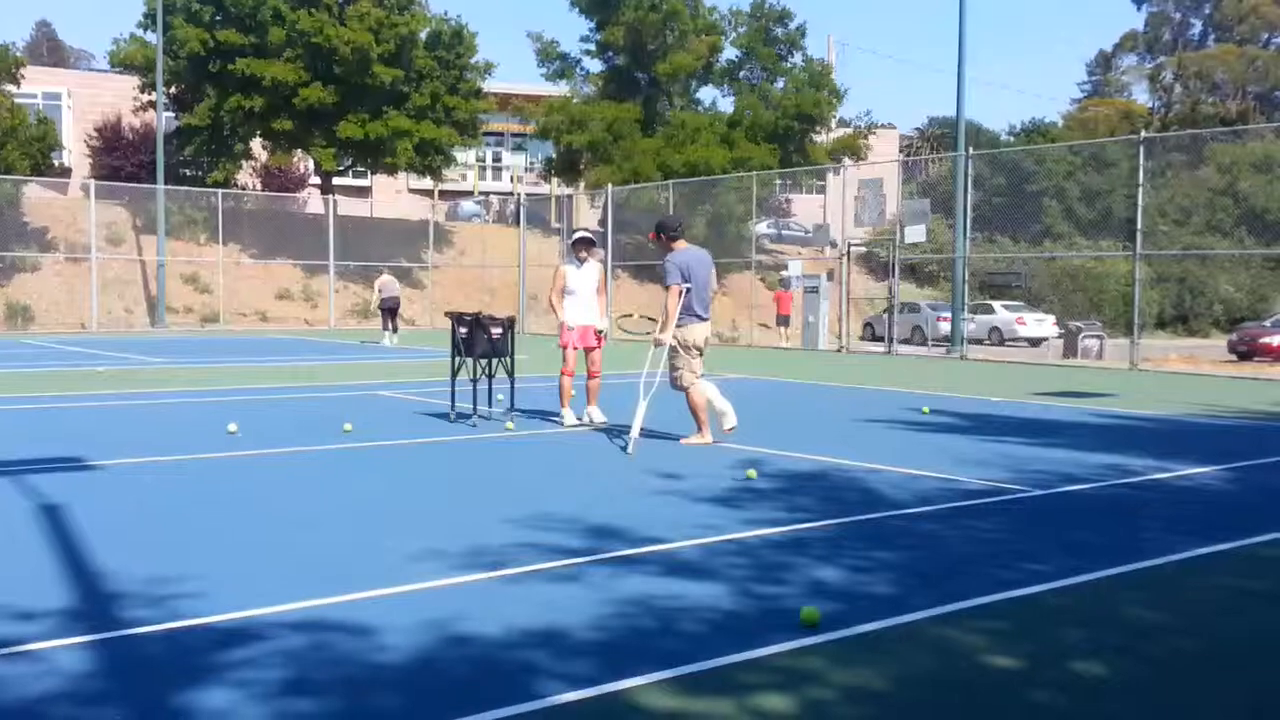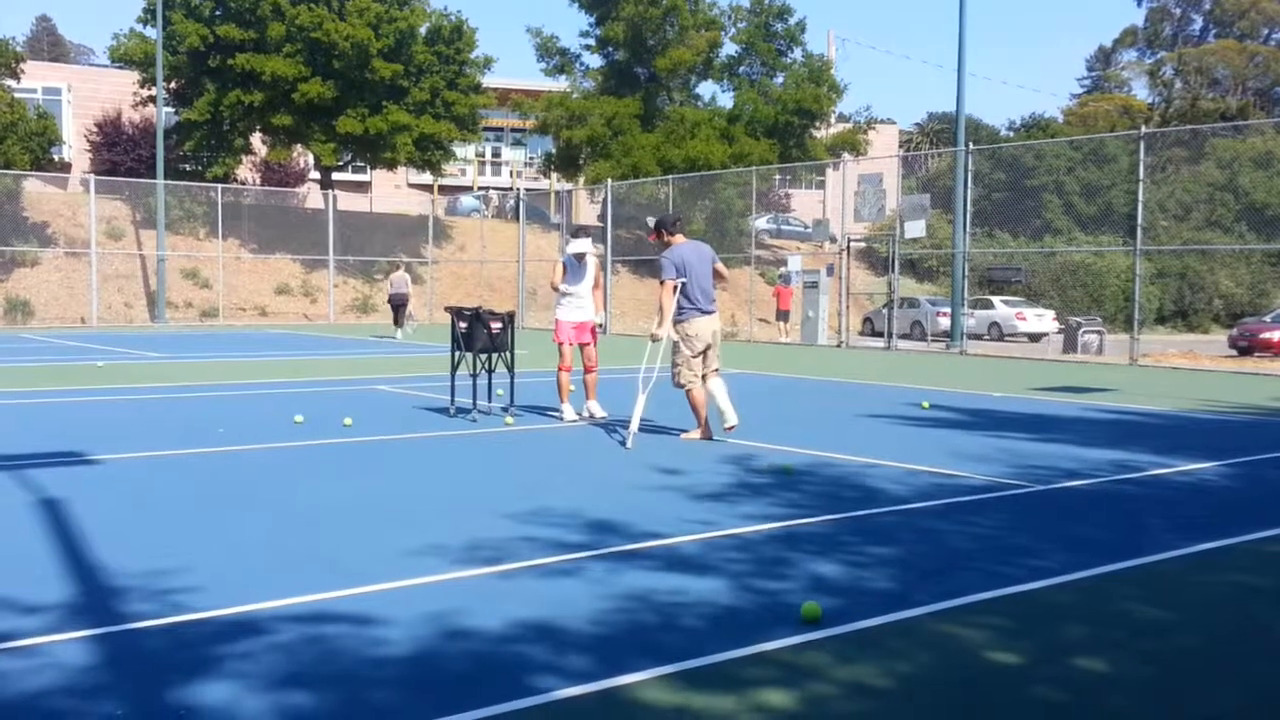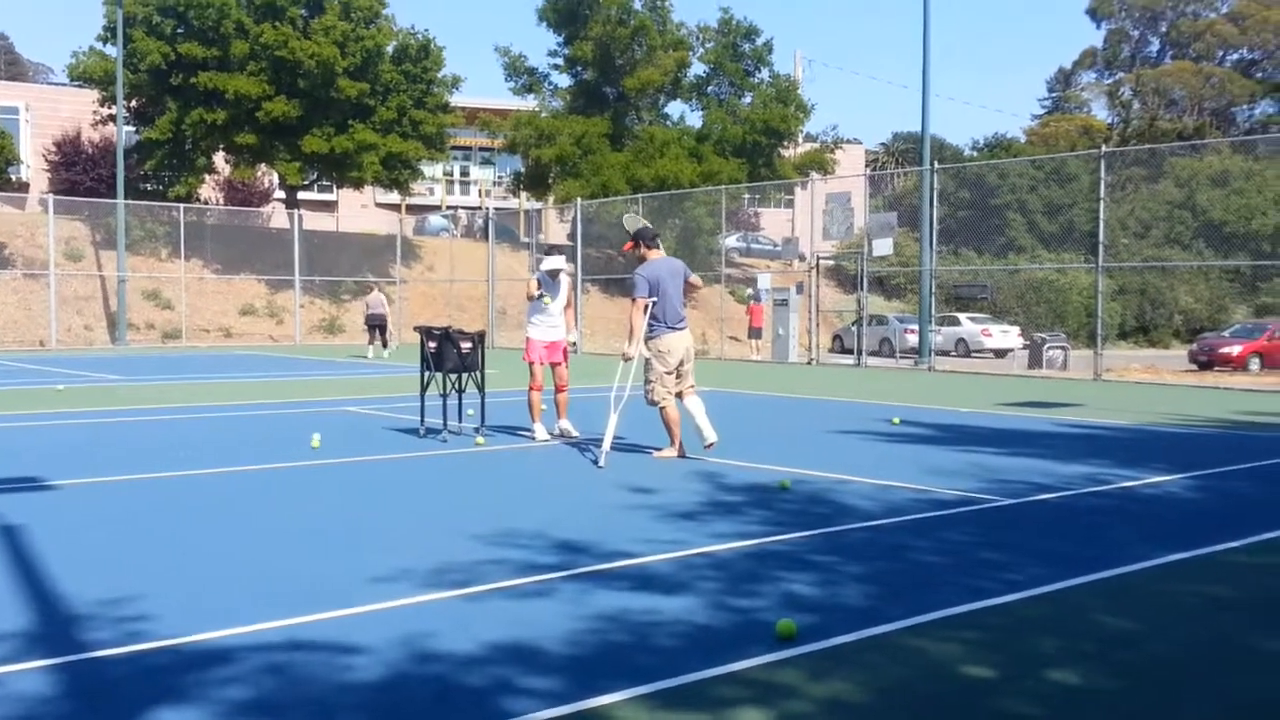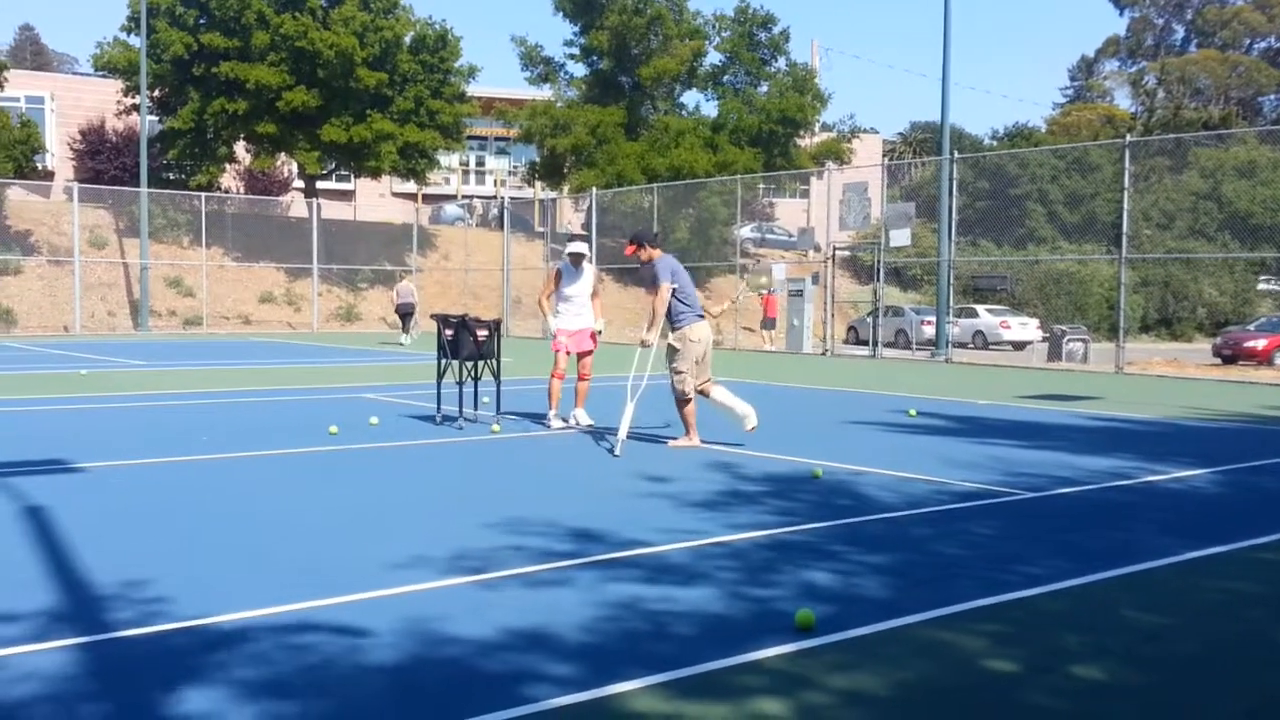
dt=0.7s
person 1, frame 1
left shoulder: (672, 260)
right shoulder: (704, 253)
left elbow: (673, 297)
right elbow: (713, 289)
left wrist: (666, 331)
left hip: (686, 328)
right hip: (704, 324)
left knee: (689, 383)
right knee: (695, 376)
left ankle: (703, 433)
right ankle: (724, 411)
person 1, frame 2
left shoulder: (668, 256)
right shoulder: (704, 248)
left elbow: (667, 292)
right elbow: (724, 275)
left wrist: (663, 325)
left hip: (690, 324)
right hip: (712, 319)
left knee: (690, 380)
right knee: (710, 372)
left ankle: (703, 429)
right ankle: (727, 411)
person 1, frame 3
left shoulder: (642, 273)
right shoulder: (678, 264)
left elbow: (638, 310)
right elbow: (698, 284)
left wrist: (632, 345)
left hip: (662, 341)
right hip: (684, 336)
left knee: (664, 397)
right knee: (686, 389)
left ankle: (676, 447)
right ankle: (705, 428)
person 1, frame 4
left shoulder: (660, 264)
right shoulder: (669, 262)
left elbow: (662, 298)
right elbow: (689, 292)
left wrist: (652, 331)
right wrist: (710, 310)
left hip: (687, 331)
right hip: (700, 327)
left knee: (682, 388)
right knee: (703, 383)
left ankle: (691, 436)
right ankle: (741, 408)
person 2, frame 1
left shoulder: (598, 267)
right shoulder: (564, 269)
right elbow: (554, 296)
left wrist: (603, 319)
right wrist: (560, 316)
left hip: (593, 324)
right hip: (571, 324)
left knee: (595, 369)
right knee: (569, 368)
left ankle: (591, 409)
right ankle: (566, 411)
person 2, frame 2
left shoulder: (594, 263)
right shoulder: (563, 264)
right elbow: (554, 282)
left wrist: (599, 313)
right wrist: (560, 288)
left hip: (587, 319)
right hip: (566, 318)
left knee: (591, 363)
right knee: (565, 364)
left ankle: (591, 404)
right ankle: (565, 406)
person 2, frame 3
left shoulder: (566, 281)
right shoulder: (537, 280)
right elbow: (529, 295)
left wrist: (572, 330)
right wrist: (536, 295)
left hip: (558, 337)
right hip: (537, 337)
left knee: (562, 382)
right knee: (537, 382)
left ankle: (562, 423)
right ankle: (537, 426)
person 2, frame 4
left shoulder: (591, 271)
right shoulder: (559, 271)
right elbow: (543, 297)
left wrist: (599, 320)
right wrist: (549, 319)
left hip: (587, 327)
right hip: (564, 327)
left knee: (585, 372)
right knee: (559, 370)
left ankle: (578, 412)
right ankle: (553, 413)
